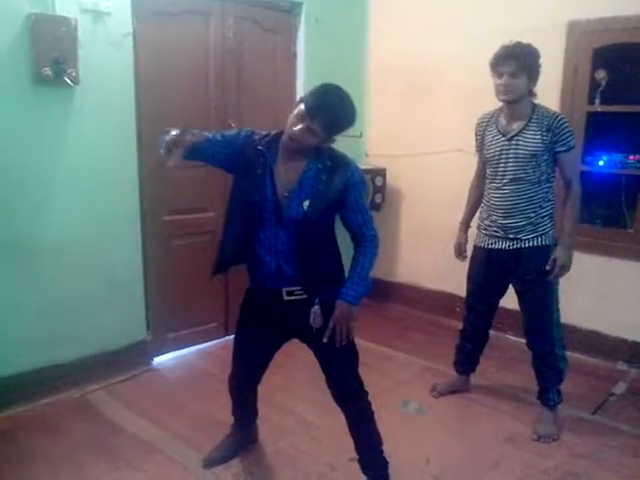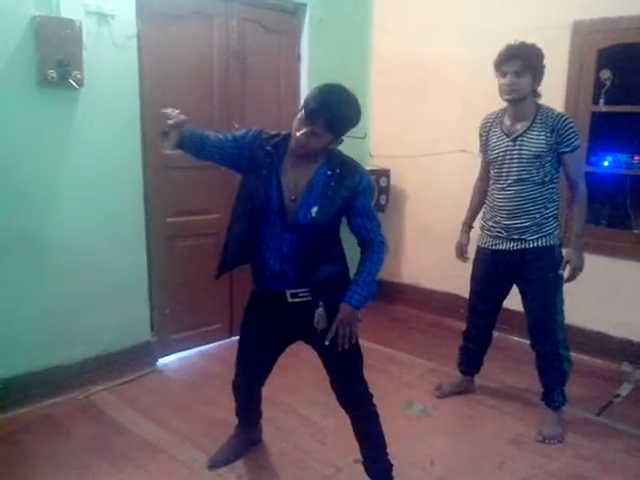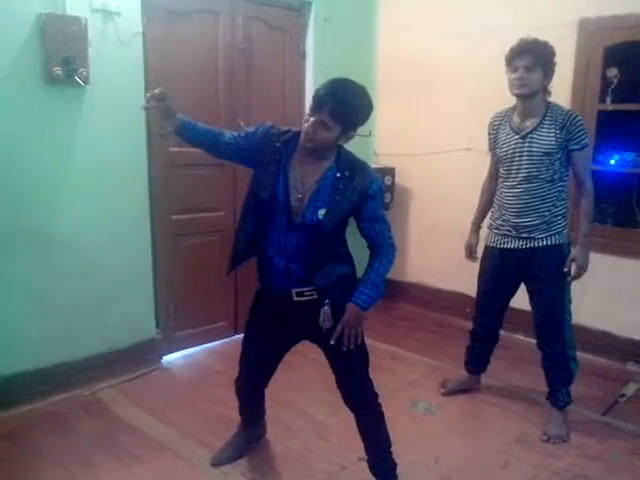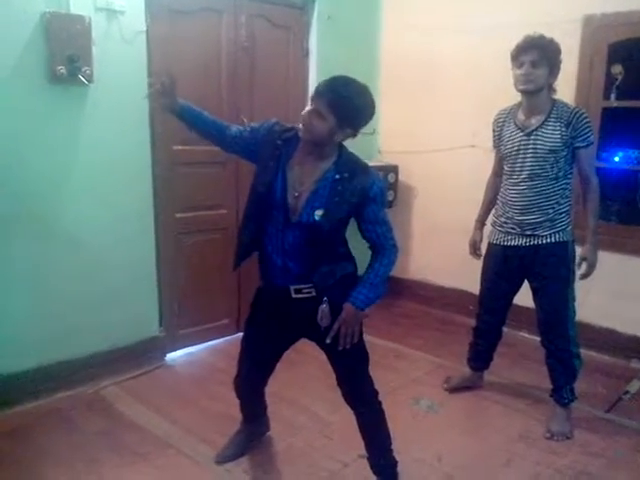
dt=0.4s
person 1, frame 1
left shoulder: (553, 125)
right shoulder: (485, 125)
left elbow: (572, 186)
left wrist: (565, 244)
right wrist: (463, 226)
left hip: (535, 246)
right hip: (489, 243)
left knee: (542, 328)
right knee: (475, 315)
left ankle: (549, 404)
right ankle: (462, 375)
person 1, frame 2
left shoulder: (558, 125)
right shoulder: (489, 125)
left elbow: (577, 187)
left wrist: (576, 244)
right wrist: (465, 227)
left hip: (539, 247)
right hip: (492, 243)
left knee: (546, 329)
right knee: (478, 316)
left ankle: (554, 405)
right ankle: (466, 376)
person 1, frame 3
left shoulder: (567, 123)
right shoulder: (498, 123)
left elbow: (584, 185)
left wrist: (582, 243)
right wrist: (475, 227)
left hip: (548, 246)
right hip: (500, 242)
left knee: (553, 328)
right knee: (485, 314)
left ankle: (559, 405)
right ankle: (472, 374)
person 1, frame 4
left shoulder: (573, 120)
right shoulder: (503, 120)
left elbow: (590, 182)
left wrist: (591, 239)
right wrist: (479, 224)
left hip: (552, 244)
right hip: (504, 239)
left knee: (556, 326)
right knee: (488, 312)
left ankle: (562, 403)
right ankle: (475, 371)
person 2, frame 1
left shoulder: (342, 174)
right shoulder: (249, 148)
left elbow: (366, 239)
right elbow: (198, 143)
left wrist: (348, 298)
right wrist: (179, 140)
left hip: (319, 299)
right hip: (263, 297)
left knee: (349, 393)
right knee: (241, 377)
right ankle: (244, 429)
person 2, frame 2
left shoulder: (351, 179)
right shoulder: (259, 148)
left elbow: (374, 245)
right elbow: (209, 144)
left wrist: (353, 301)
right wrist: (182, 132)
left hip: (324, 302)
right hip: (268, 299)
left knee: (354, 396)
right knee: (245, 380)
right ankle: (248, 430)
person 2, frame 3
left shoulder: (360, 181)
right shoulder: (271, 144)
left elbow: (384, 247)
right elbow: (221, 141)
left wrist: (361, 301)
right wrist: (175, 120)
left hip: (331, 301)
right hip: (274, 298)
left knee: (360, 396)
right knee: (248, 380)
right ankle: (251, 429)
person 2, frame 4
left shoulder: (361, 182)
right shoulder: (274, 140)
left elbow: (385, 249)
right elbow: (226, 134)
left wrist: (358, 302)
right wrist: (175, 105)
left hip: (330, 299)
right hip: (274, 294)
left knee: (360, 395)
right knee: (247, 378)
right ankle: (254, 425)
